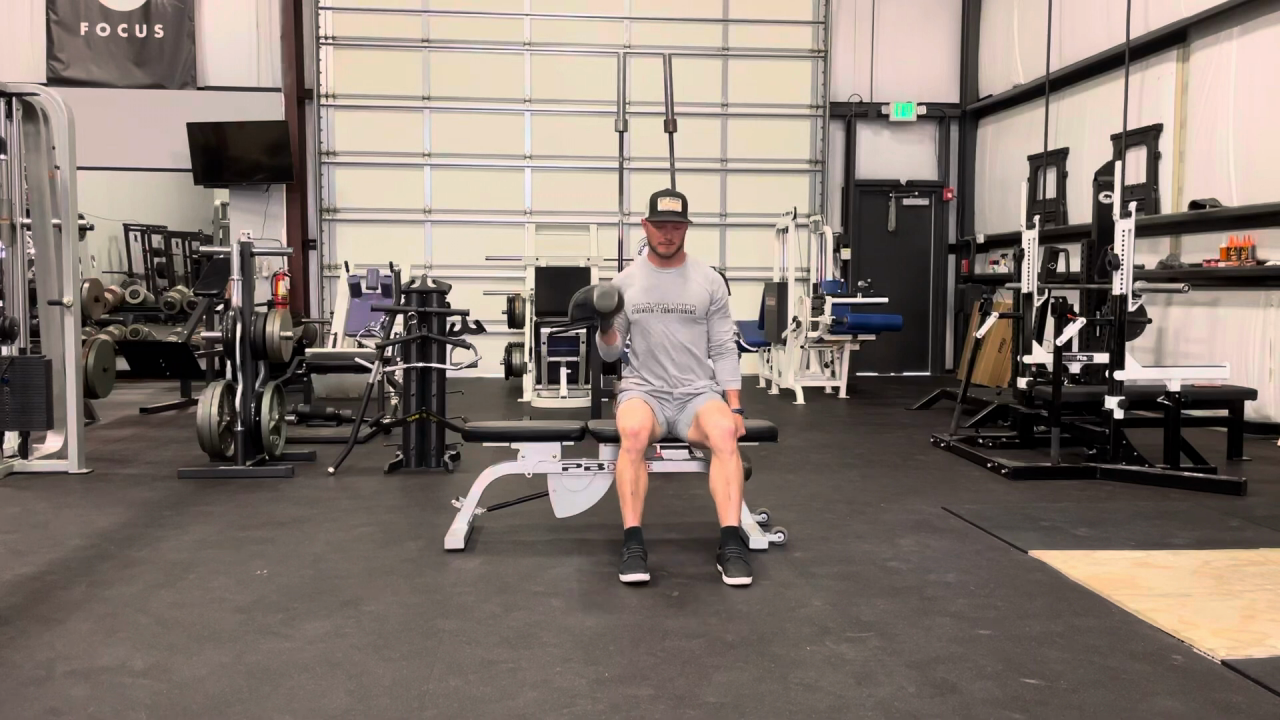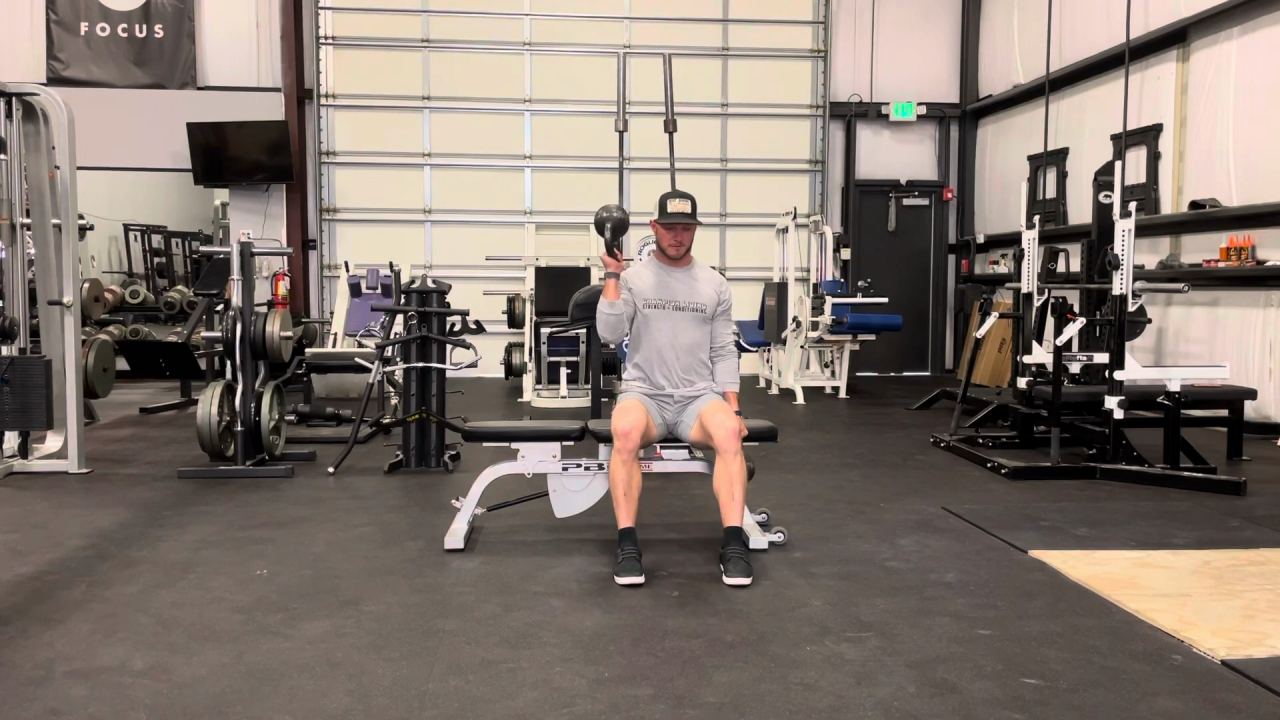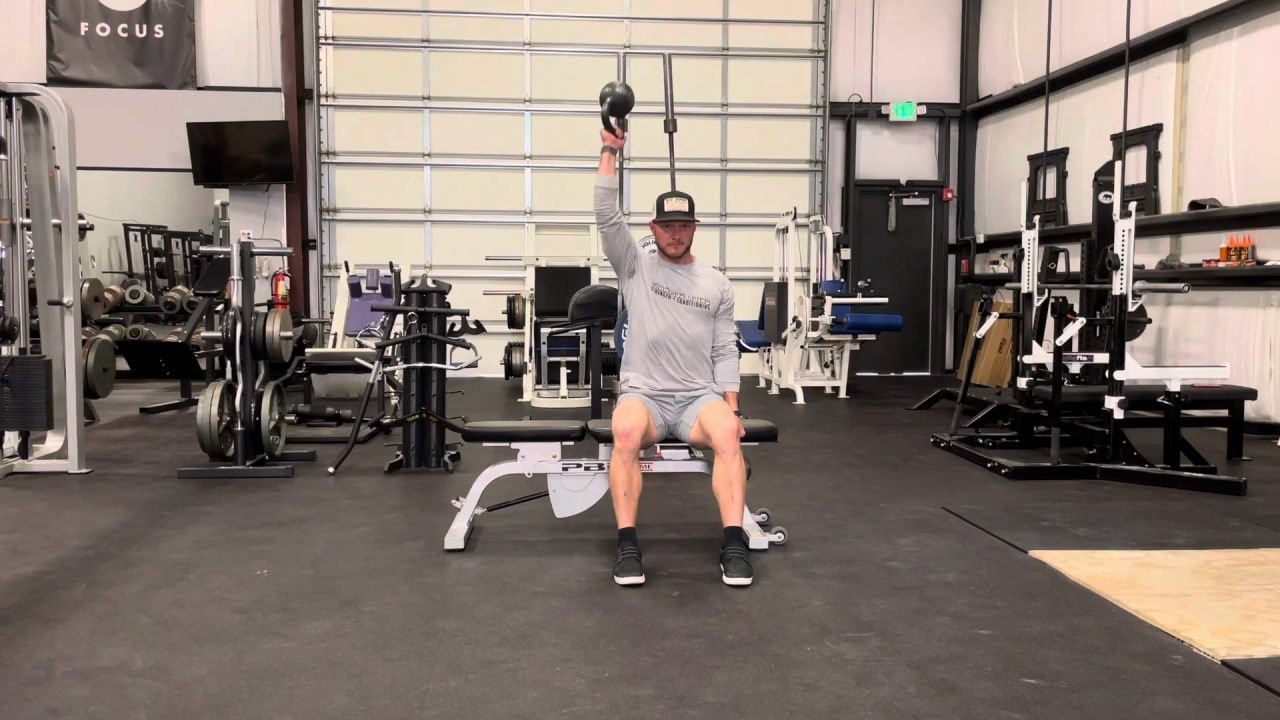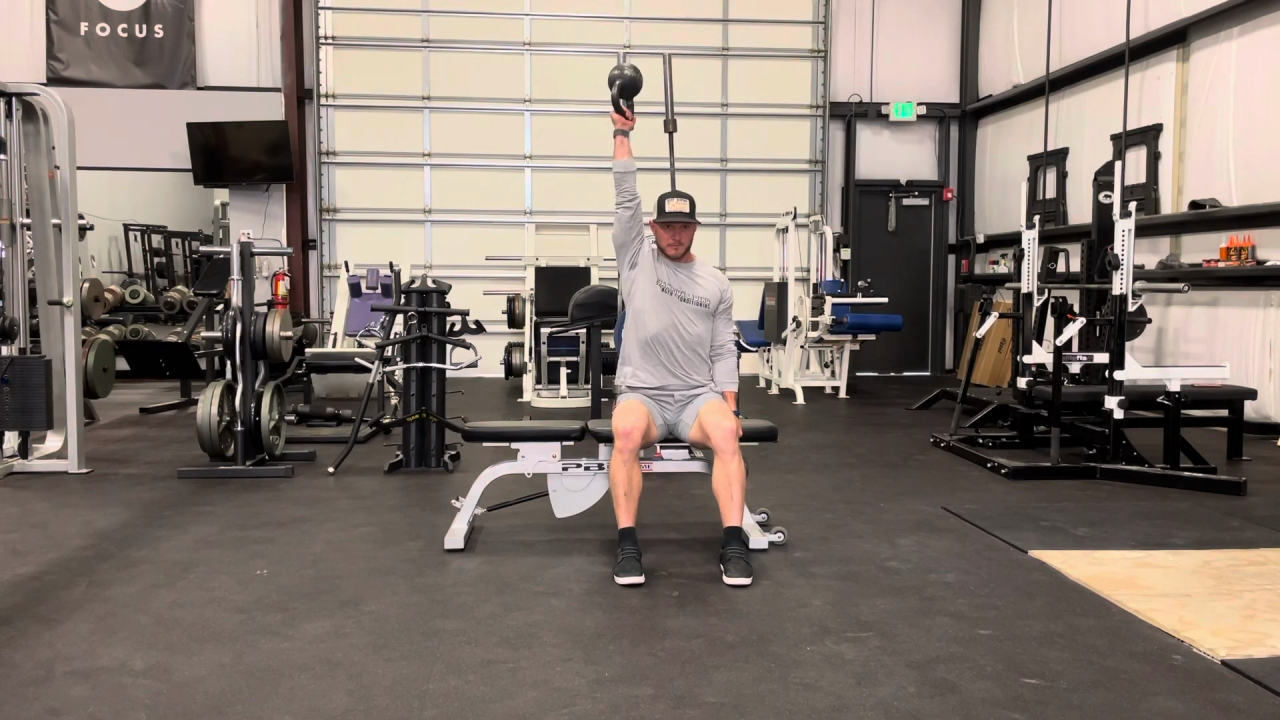
dt=1s
person 1, frame 1
left shoulder: (709, 281)
right shoulder: (625, 280)
left elbow: (724, 349)
right elbow: (611, 354)
left wrist: (735, 407)
right wrist: (608, 325)
left hip: (698, 393)
right hip: (644, 392)
left knee: (724, 434)
right knee: (634, 433)
left ankle: (731, 543)
right ankle: (633, 543)
person 1, frame 2
left shoulder: (715, 284)
right shoulder: (633, 278)
left elbow: (724, 352)
right elbow: (610, 332)
left wrist: (733, 408)
right wrist: (612, 275)
left hip: (698, 396)
right hip: (644, 393)
left knee: (728, 433)
right knee: (625, 431)
left ankle: (733, 544)
right ankle: (627, 544)
person 1, frame 3
left shoulder: (716, 283)
right shoulder: (635, 266)
left elbow: (725, 351)
right elbow: (607, 214)
left wrist: (732, 407)
right wrist: (609, 151)
left hip: (698, 396)
right hip: (643, 393)
left knee: (727, 435)
right knee: (626, 432)
left ankle: (734, 544)
right ankle: (627, 544)
person 1, frame 4
left shoulder: (715, 284)
right shoulder: (637, 260)
left elbow: (723, 350)
right elbow: (626, 196)
left wrist: (730, 406)
right wrist: (622, 133)
left hip: (698, 394)
right hip: (642, 392)
left knee: (726, 434)
right knee: (626, 433)
left ankle: (733, 544)
right ankle: (627, 544)
